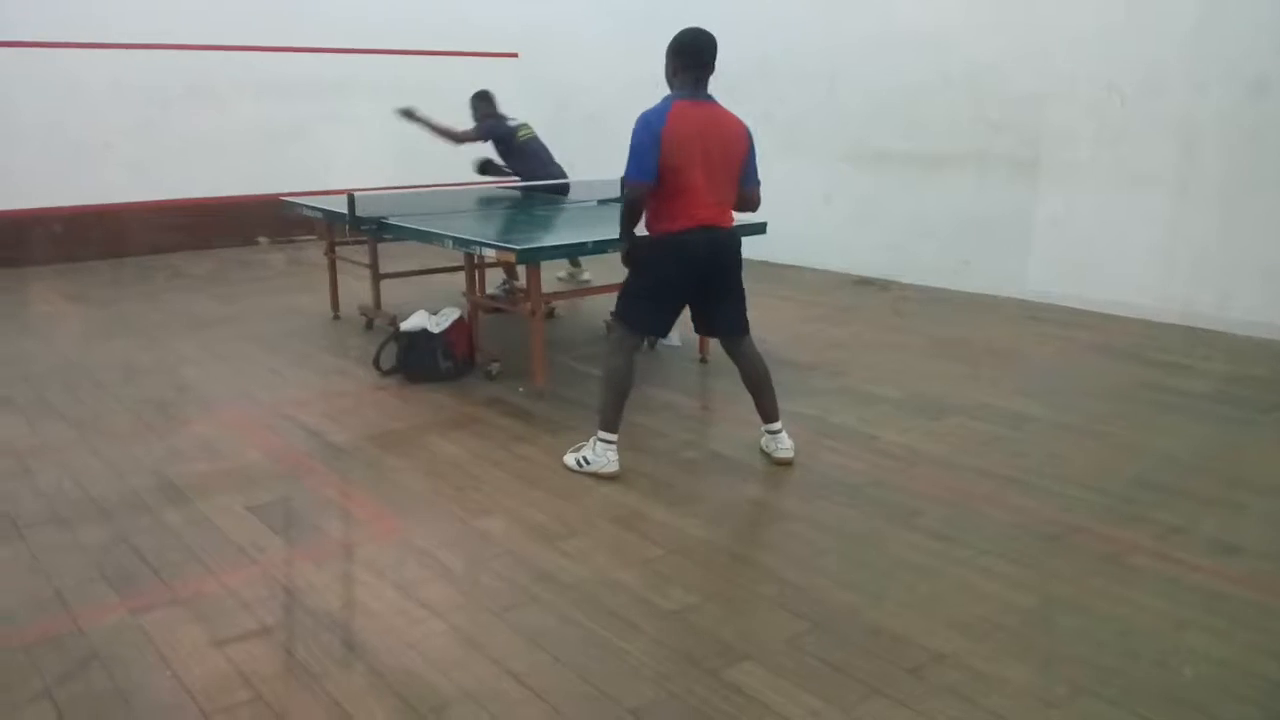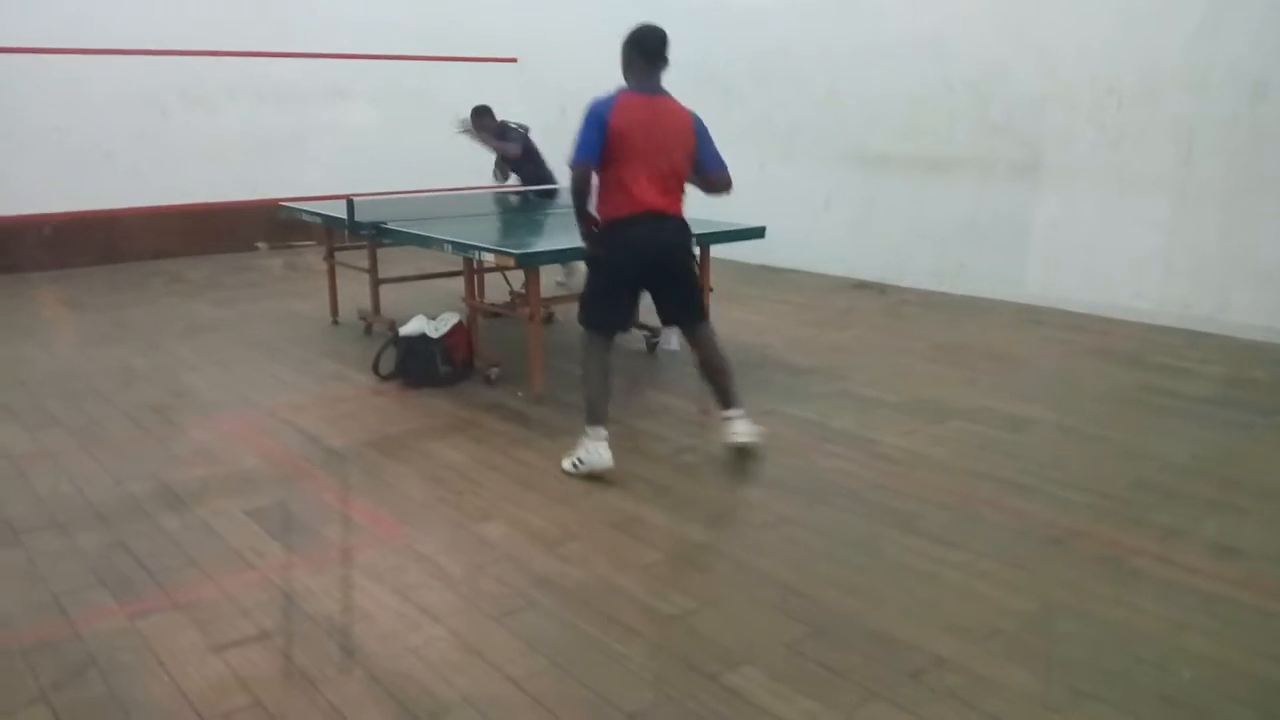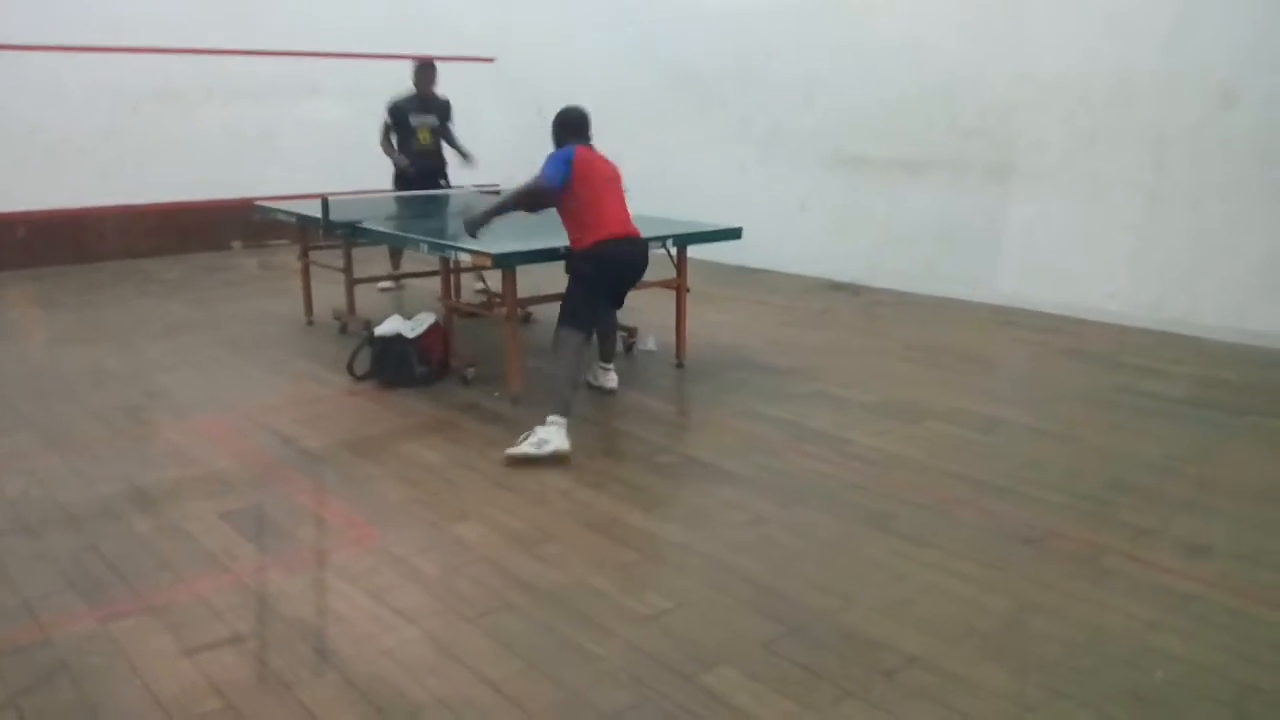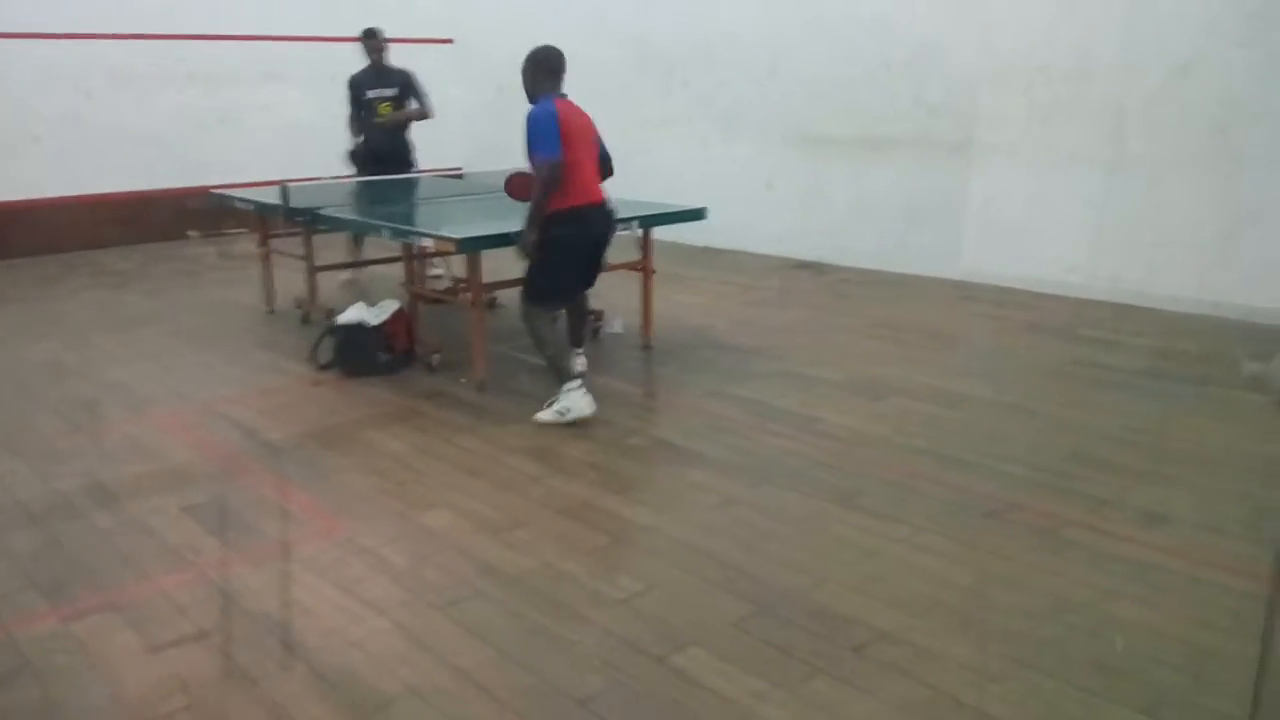
dt=0.7s
person 1, frame 1
left shoulder: (655, 121)
right shoulder: (737, 128)
left elbow: (636, 193)
right elbow: (750, 201)
left wrist: (626, 238)
left hip: (670, 247)
right hip: (721, 245)
left knee: (623, 341)
right knee: (738, 342)
left ankle: (604, 448)
right ankle: (776, 435)
person 1, frame 2
left shoulder: (604, 111)
right shoulder: (688, 120)
left elbow: (580, 177)
right elbow: (719, 183)
left wrist: (583, 219)
left hip: (621, 236)
right hip: (671, 234)
left knee: (596, 339)
right knee: (699, 331)
left ankle: (595, 443)
right ankle: (734, 420)
person 1, frame 3
left shoulder: (564, 159)
right shoulder: (608, 167)
left elbow: (539, 188)
left wrist: (485, 214)
right wrist: (550, 201)
left hip: (600, 253)
right hip: (635, 250)
left knee: (569, 339)
right knee: (603, 306)
left ankle: (554, 429)
right ankle: (606, 369)
person 1, frame 4
left shoulder: (541, 113)
right shoulder: (579, 114)
left elbow: (551, 170)
right elbow: (605, 167)
left wrist: (530, 226)
left hip: (567, 222)
right hip: (598, 217)
left knee: (536, 308)
right knee: (574, 288)
left ankle: (573, 393)
right ankle: (574, 355)
person 2, frame 1
left shoulder: (495, 126)
right shoulder: (516, 125)
left elbow: (457, 138)
left wrist: (418, 118)
right wrist: (501, 170)
left hip: (542, 185)
right hip: (559, 181)
left ankle: (512, 283)
right ankle: (577, 270)
person 2, frame 2
left shoulder: (512, 134)
right shoulder: (502, 133)
left elbow: (513, 153)
left wrist: (480, 137)
left hip: (541, 188)
right hip: (530, 185)
person 2, frame 3
left shoulder: (442, 105)
right shoulder: (398, 107)
right elbow: (385, 140)
left wrist: (460, 150)
right wrist: (396, 158)
left hip: (435, 174)
right hip: (407, 175)
right ankle: (395, 274)
person 2, frame 4
left shoulder: (403, 77)
right shoulder: (357, 81)
left elbow: (426, 112)
right elbow: (354, 118)
left wrist: (400, 115)
right wrist: (357, 140)
left hip: (399, 153)
right hip: (369, 154)
right ankle: (355, 260)
